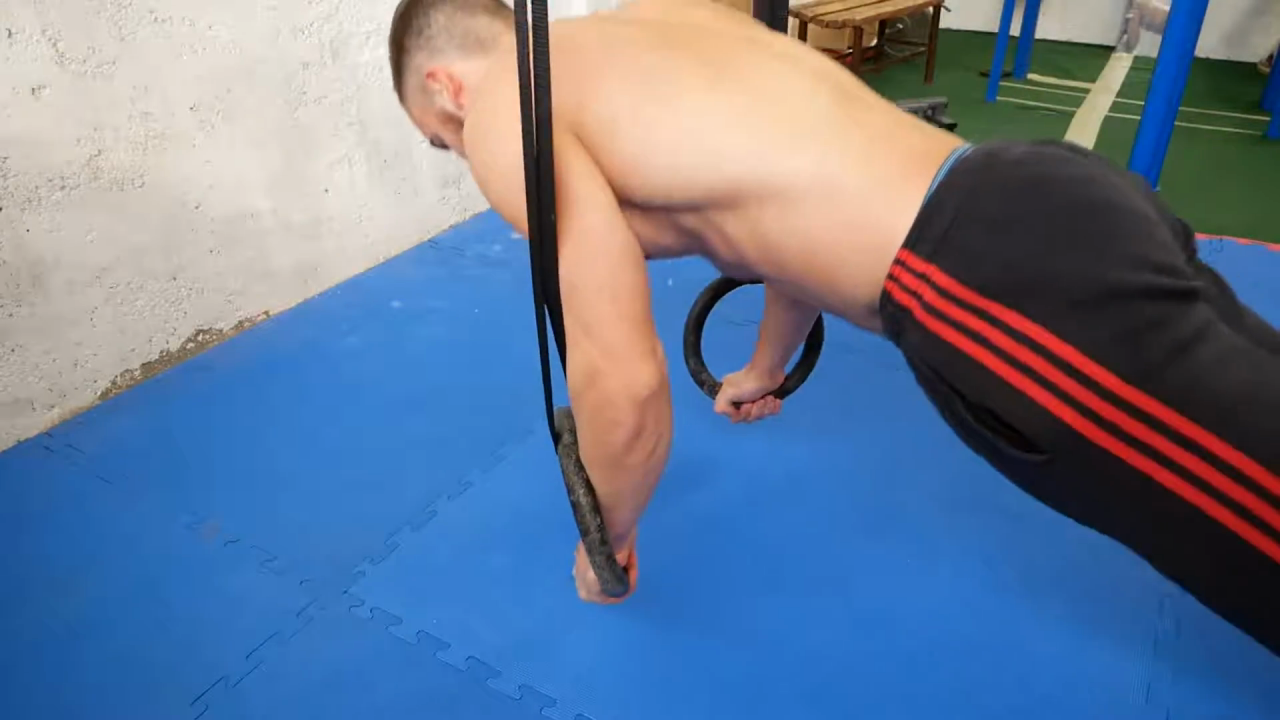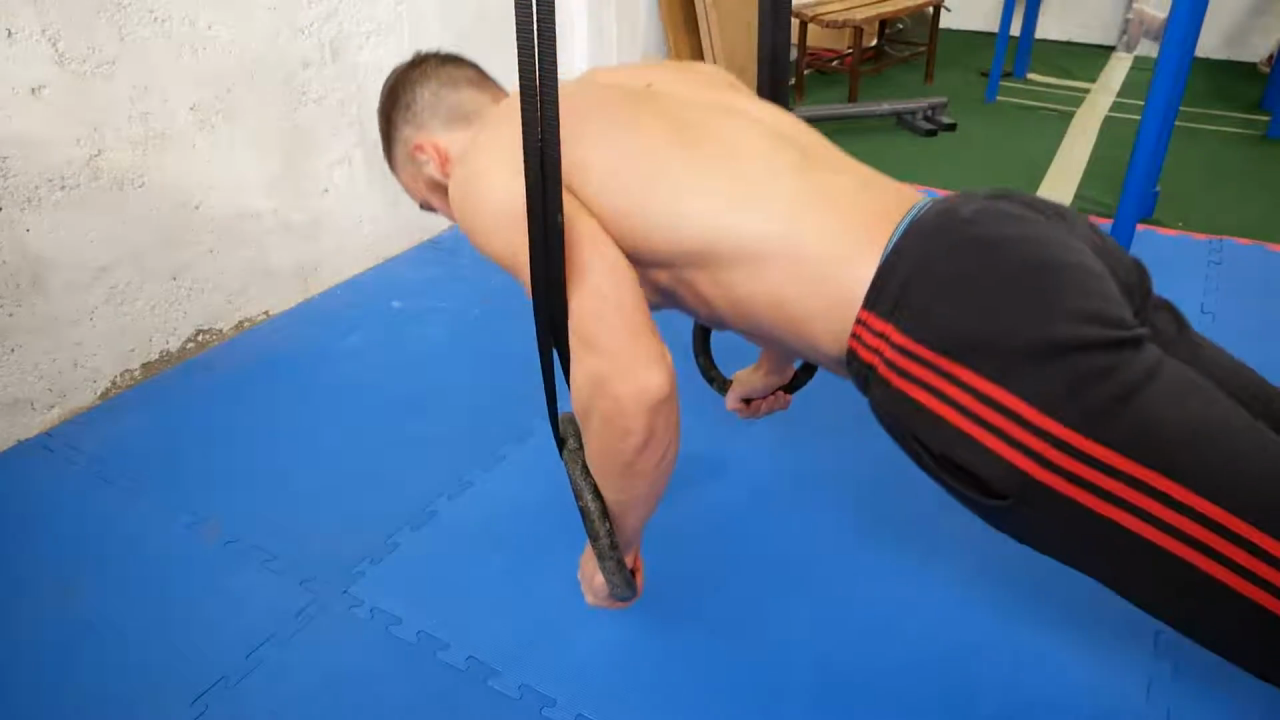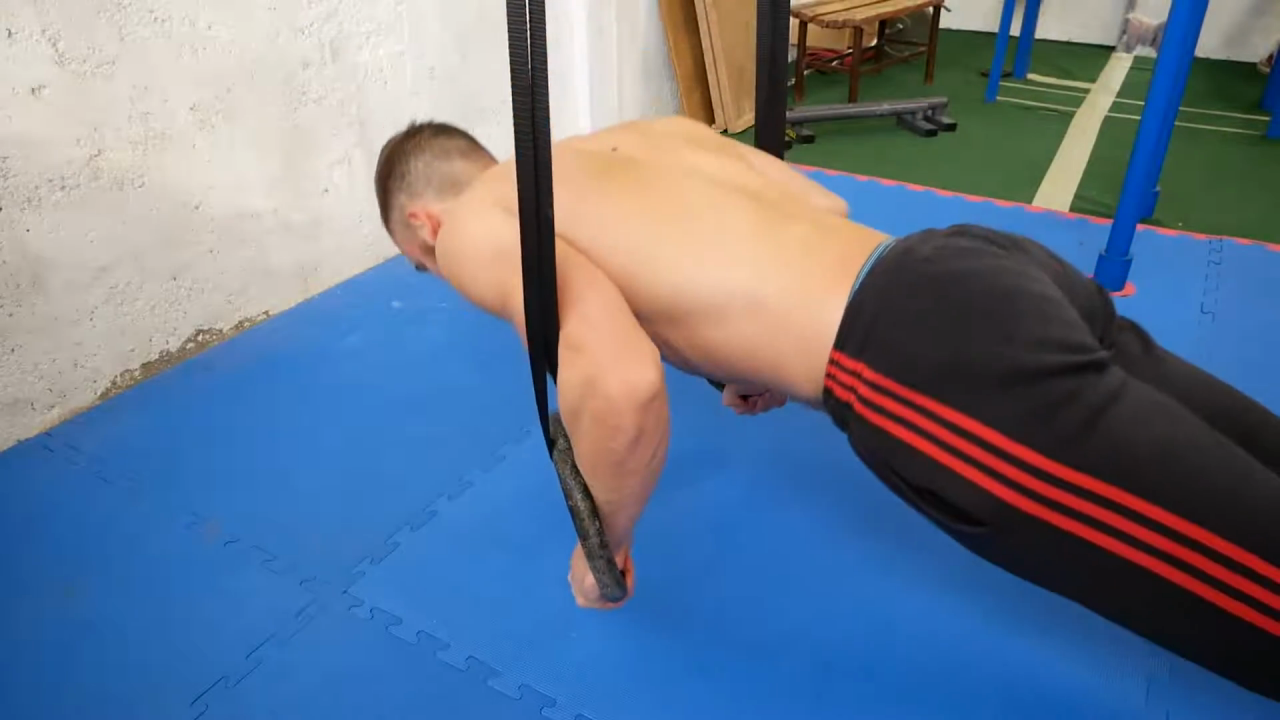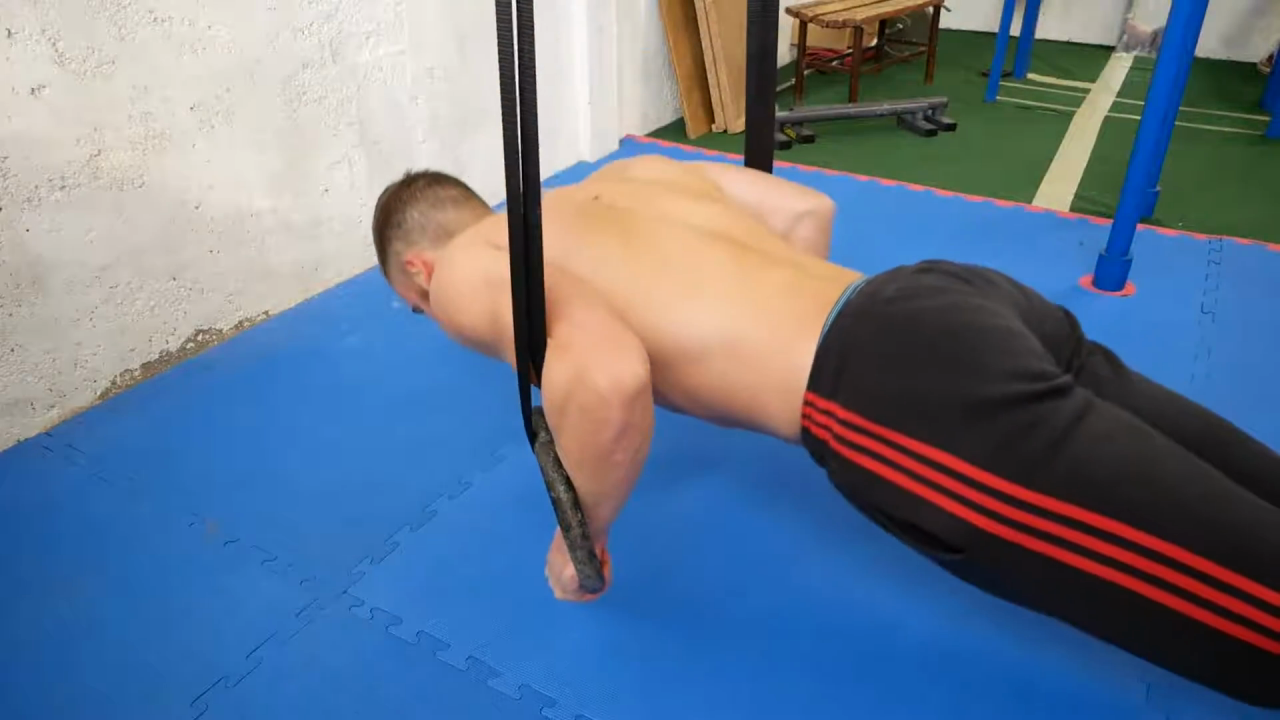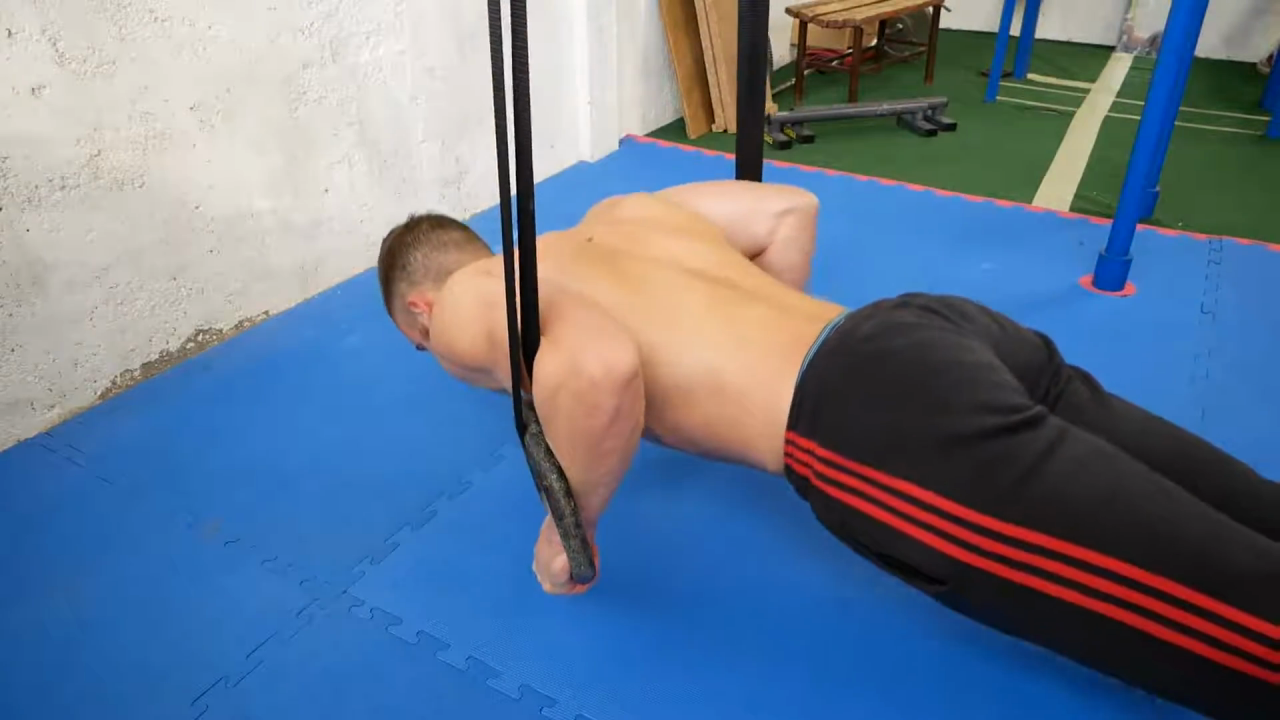
dt=0.2s
person 1, frame 1
left shoulder: (507, 109)
left elbow: (622, 379)
left wrist: (607, 548)
right wrist: (766, 371)
left hip: (1005, 279)
right hip: (1061, 197)
person 1, frame 2
left shoulder: (492, 166)
right shoulder: (646, 84)
left elbow: (631, 388)
left wrist: (613, 552)
right wrist: (773, 367)
left hip: (966, 330)
right hip: (1021, 239)
person 1, frame 3
left shoulder: (478, 225)
right shoulder: (637, 138)
left elbow: (622, 388)
left wrist: (603, 549)
left hip: (935, 364)
right hip: (987, 269)
person 1, frame 4
left shoulder: (469, 270)
right shoulder: (621, 177)
left elbow: (608, 379)
right elbow: (810, 212)
left wrist: (580, 541)
left hip: (900, 396)
right hip: (957, 300)
person 1, frame 5
left shoulder: (467, 307)
right shoulder: (614, 215)
left elbow: (600, 368)
right elbow: (792, 211)
left wrist: (566, 531)
left hip: (884, 430)
right hip: (937, 330)
